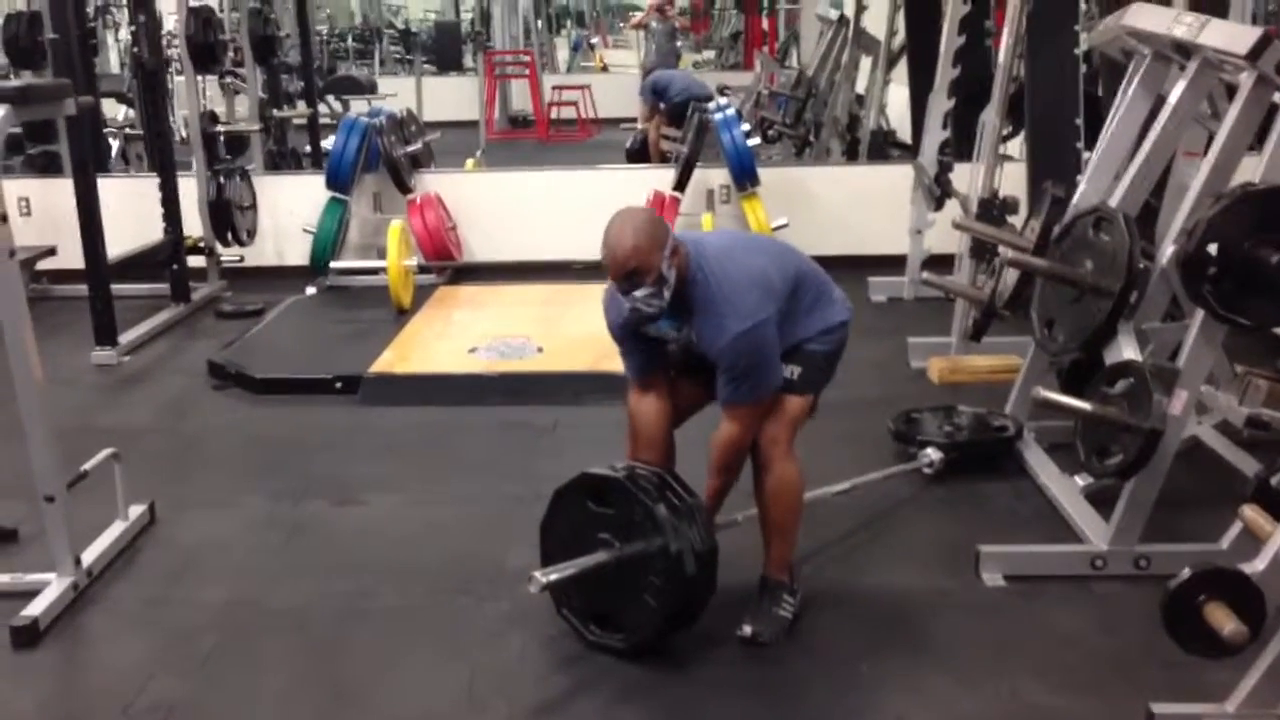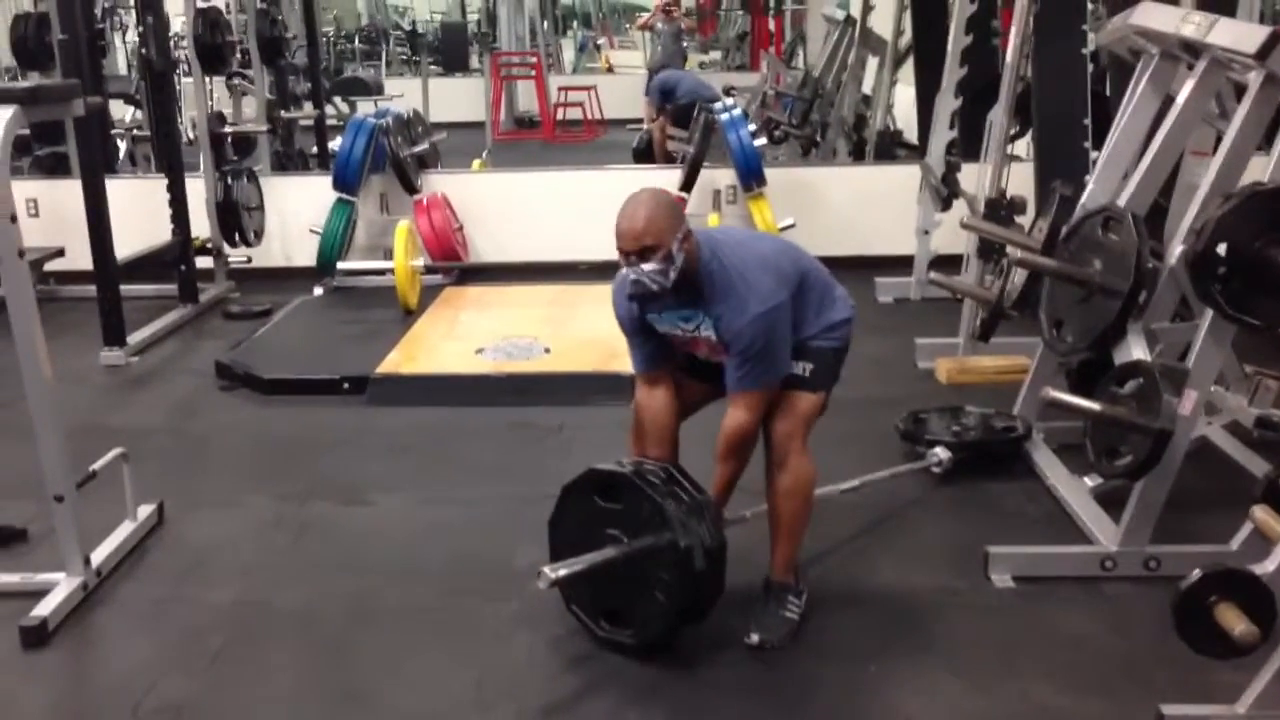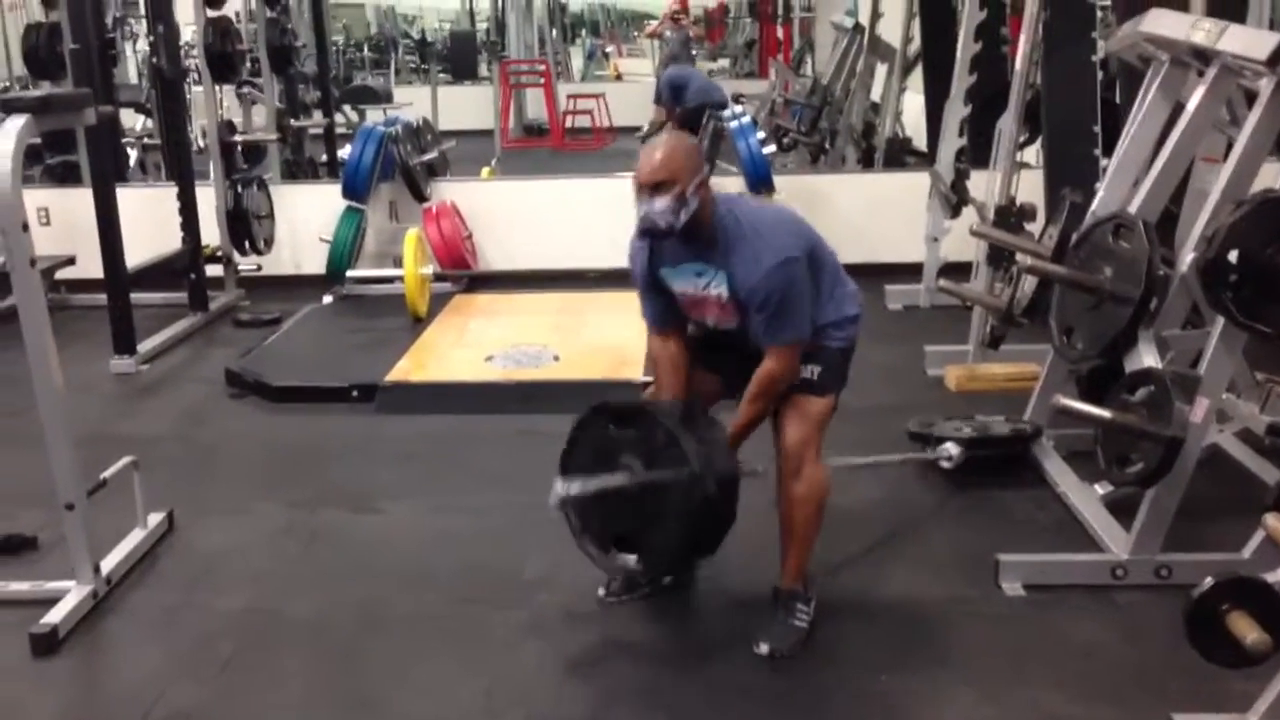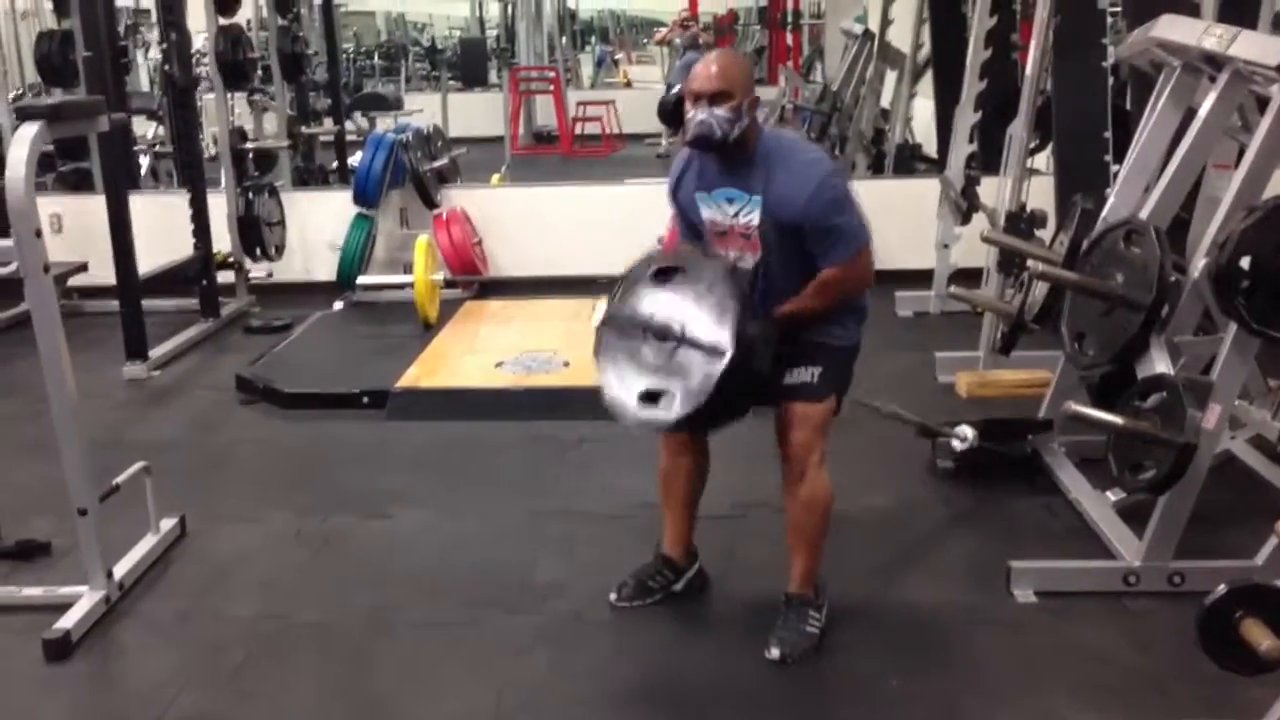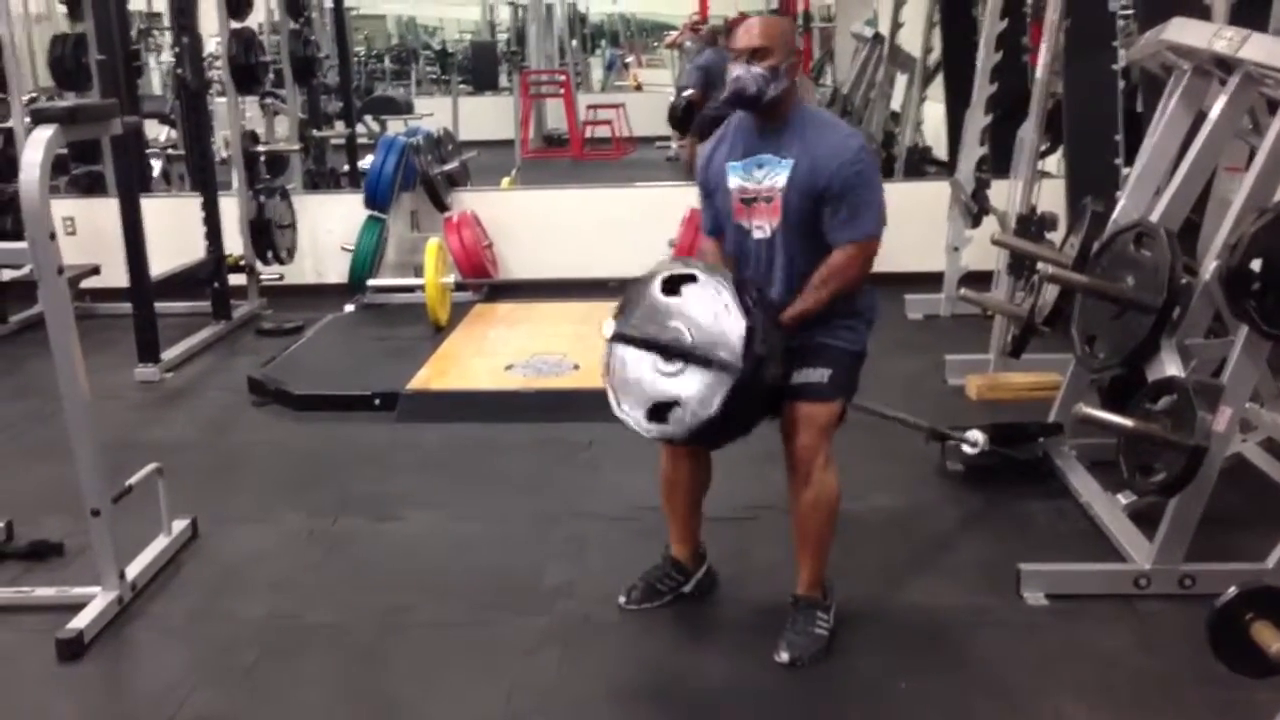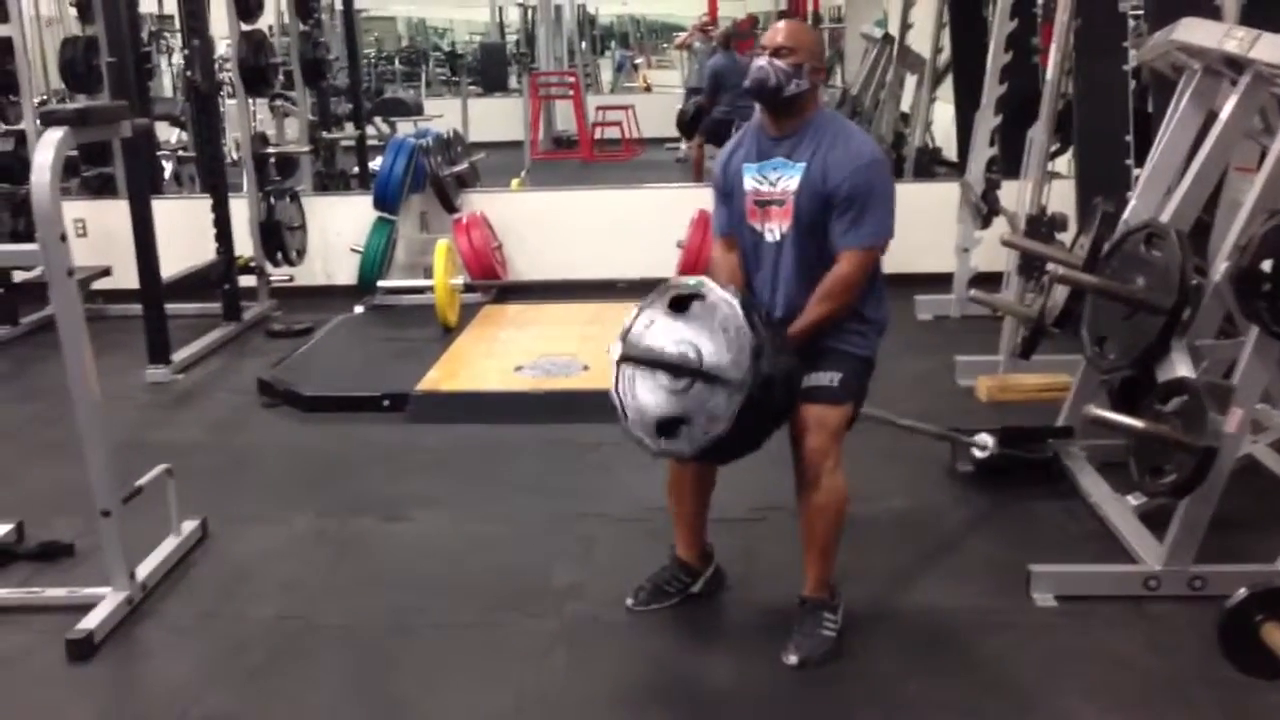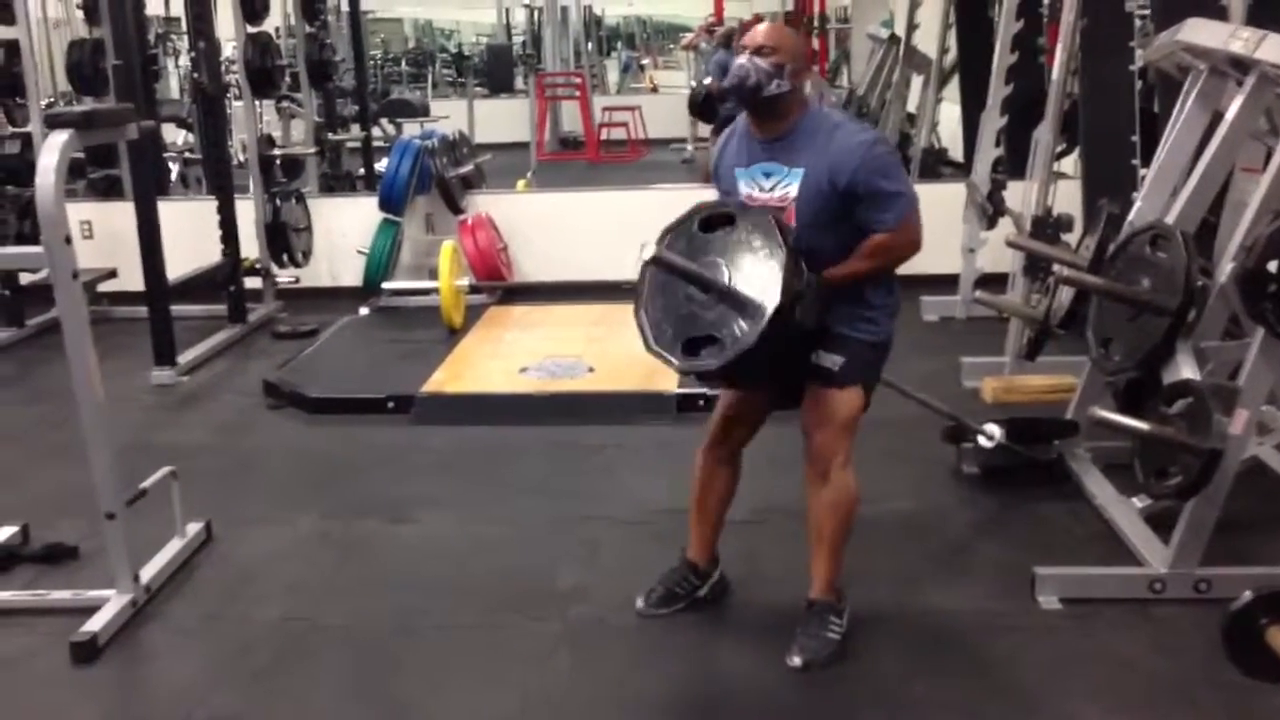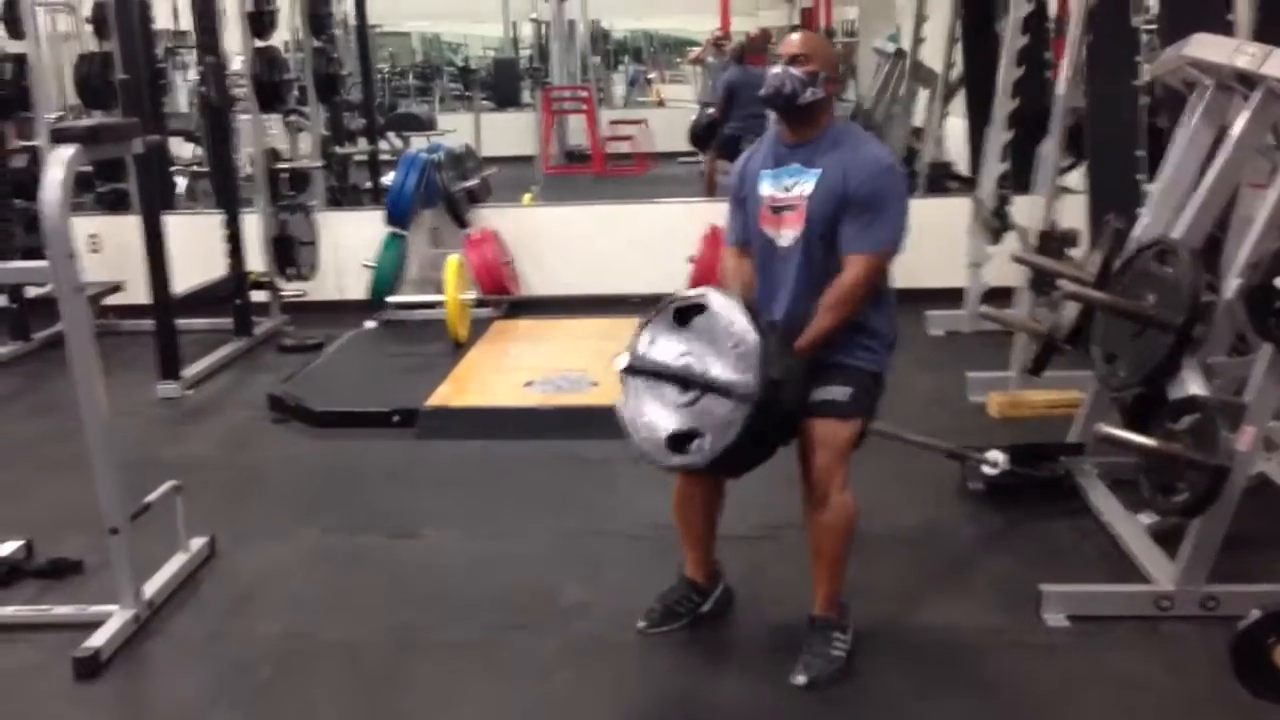
dt=0.4s
person 1, frame 1
left shoulder: (737, 311)
right shoulder: (623, 303)
left elbow: (738, 426)
right elbow: (647, 394)
left wrist: (702, 515)
left hip: (808, 327)
left knee: (769, 442)
right knee: (646, 423)
left ankle: (780, 583)
person 1, frame 2
left shoulder: (749, 295)
right shoulder: (631, 293)
left elbow: (745, 415)
right elbow: (655, 387)
left wrist: (712, 507)
left hip: (812, 328)
left knee: (783, 437)
right knee: (647, 417)
left ankle: (784, 584)
person 1, frame 3
left shoulder: (766, 250)
right shoulder: (650, 246)
left elbow: (785, 358)
right elbow: (667, 339)
left wrist: (728, 443)
left hip: (817, 330)
right hip: (727, 330)
left knee: (796, 442)
left ankle: (794, 592)
person 1, frame 4
left shoulder: (805, 177)
right shoulder: (686, 169)
left elbow: (857, 271)
left wrist: (771, 320)
left hip: (816, 324)
left knee: (801, 447)
right knee: (680, 423)
left ankle: (805, 597)
right ankle: (677, 562)
person 1, frame 5
left shoulder: (840, 150)
right shoulder: (718, 148)
left elbow: (853, 258)
right elbow: (714, 242)
left wrist: (782, 323)
left hip: (823, 325)
left knee: (806, 447)
left ankle: (812, 598)
right ankle: (685, 564)
person 1, frame 6
left shoulder: (853, 157)
right shoulder: (737, 150)
left elbow: (857, 267)
right elbow: (726, 248)
left wrist: (788, 340)
left hip: (832, 330)
left knee: (815, 450)
left ankle: (820, 600)
right ankle: (693, 564)
person 1, frame 7
left shoulder: (851, 149)
right shoulder: (729, 147)
left elbow: (904, 237)
left wrist: (818, 282)
left hip: (847, 312)
left knee: (826, 447)
right knee: (721, 431)
left ankle: (825, 603)
right ankle: (700, 569)
person 1, frame 8
left shoulder: (869, 166)
right shoulder: (753, 161)
left elbow: (860, 277)
right elbow: (739, 257)
left wrist: (797, 353)
left hip: (842, 346)
right hip: (762, 337)
left knee: (823, 468)
left ankle: (829, 619)
right ankle: (701, 584)
